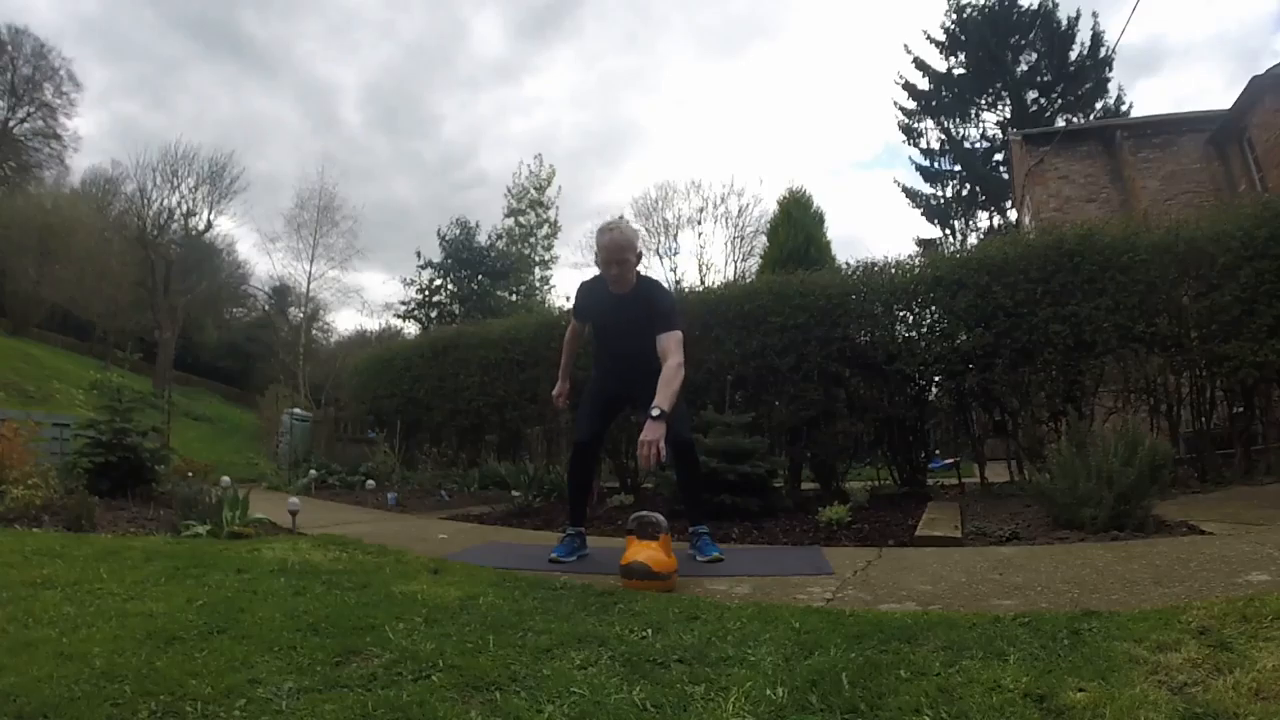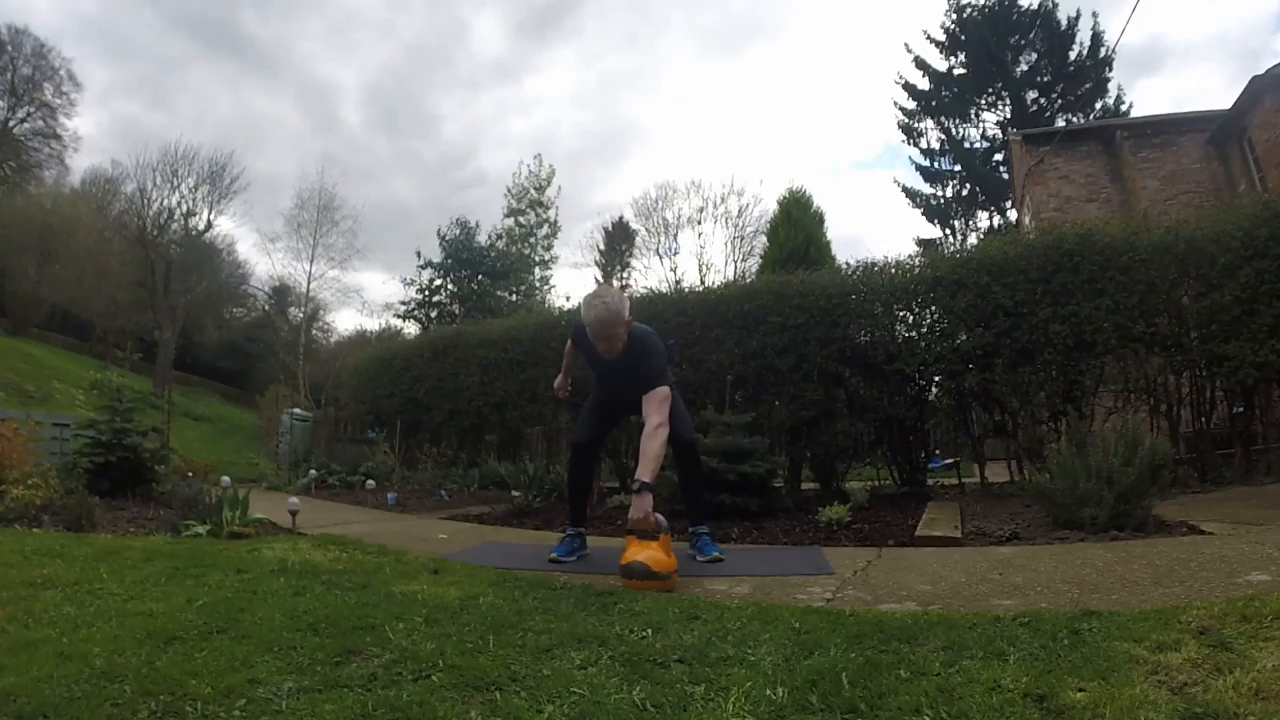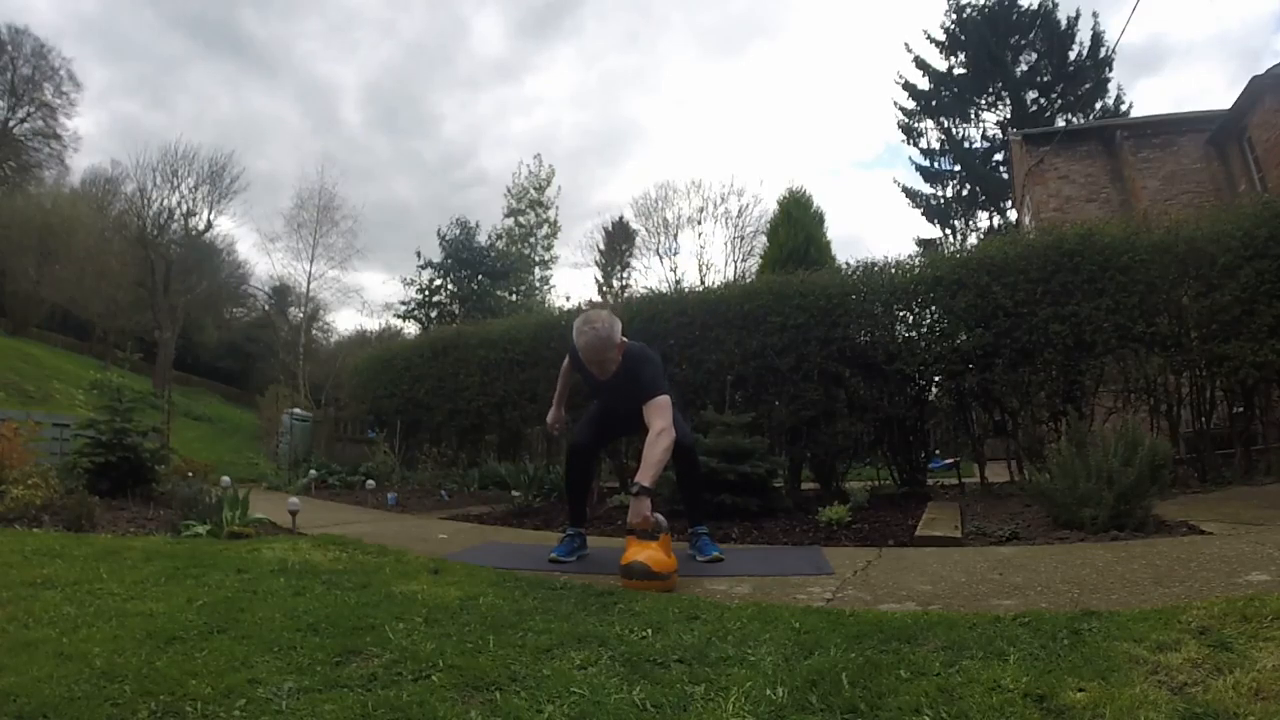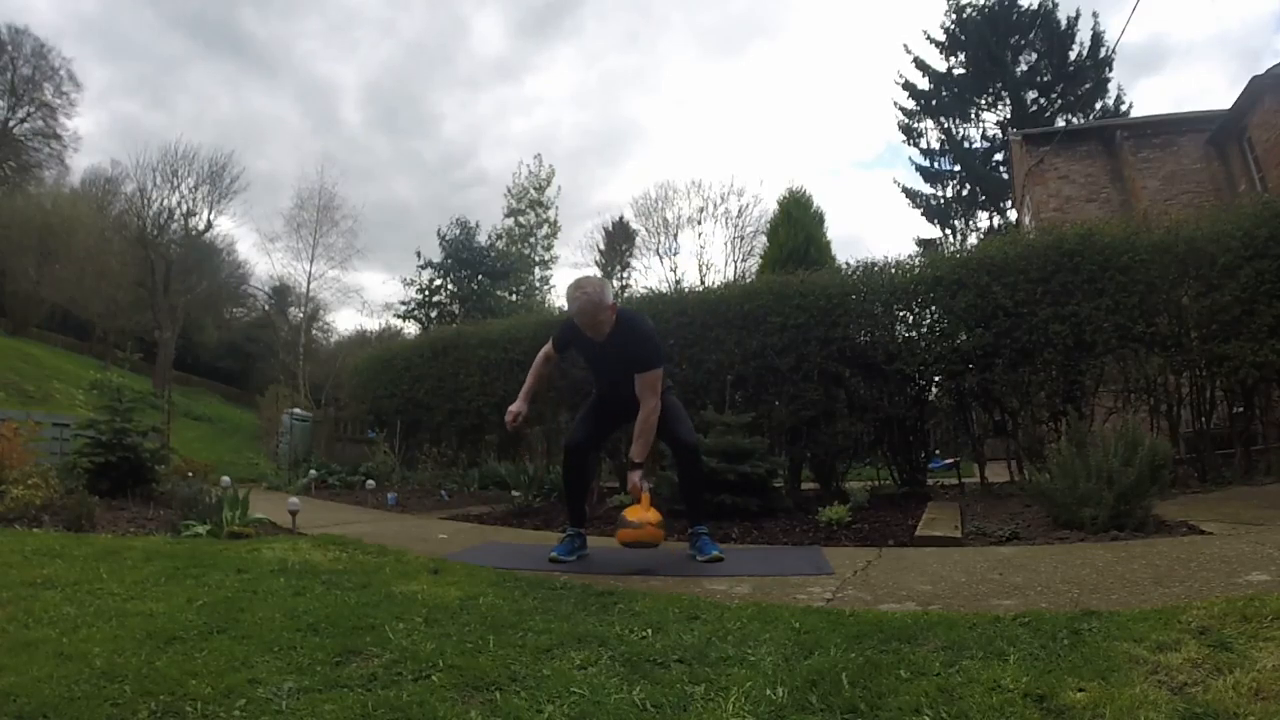
dt=0.4s
person 1, frame 1
left shoulder: (657, 297)
right shoulder: (589, 292)
left elbow: (674, 362)
right elbow: (575, 330)
left wrist: (657, 417)
right wrist: (563, 379)
left hip: (654, 383)
right hip: (606, 381)
left knee: (682, 443)
right knee: (583, 444)
left ankle: (698, 532)
right ankle: (575, 533)
person 1, frame 2
left shoulder: (648, 347)
right shoulder: (583, 332)
left elbow: (657, 423)
left wrist: (642, 489)
right wrist: (564, 376)
left hip: (653, 393)
right hip: (608, 392)
left knee: (685, 442)
right knee: (582, 445)
left ankle: (699, 533)
right ankle: (575, 534)
person 1, frame 3
left shoulder: (644, 362)
right shoulder: (581, 352)
left elbow: (663, 430)
left wrist: (641, 491)
right wrist: (557, 407)
left hip: (650, 406)
right hip: (608, 410)
left knee: (683, 446)
right knee: (578, 447)
left ankle: (699, 533)
right ankle: (575, 534)
person 1, frame 4
left shoulder: (639, 330)
right shoulder: (573, 328)
left elbow: (649, 402)
right elbow: (546, 355)
left wrist: (636, 465)
right wrist: (522, 399)
left hip: (653, 394)
right hip: (608, 397)
left knee: (687, 445)
right knee: (575, 446)
left ankle: (698, 532)
right ankle: (575, 533)
